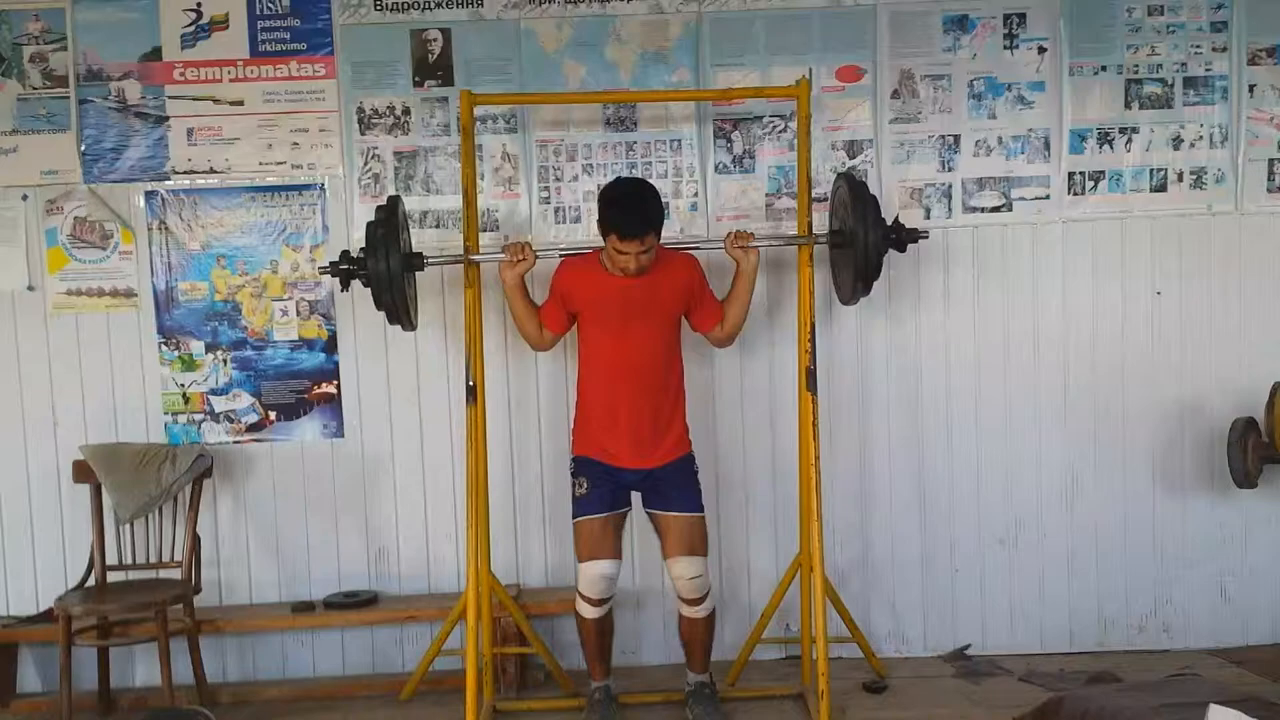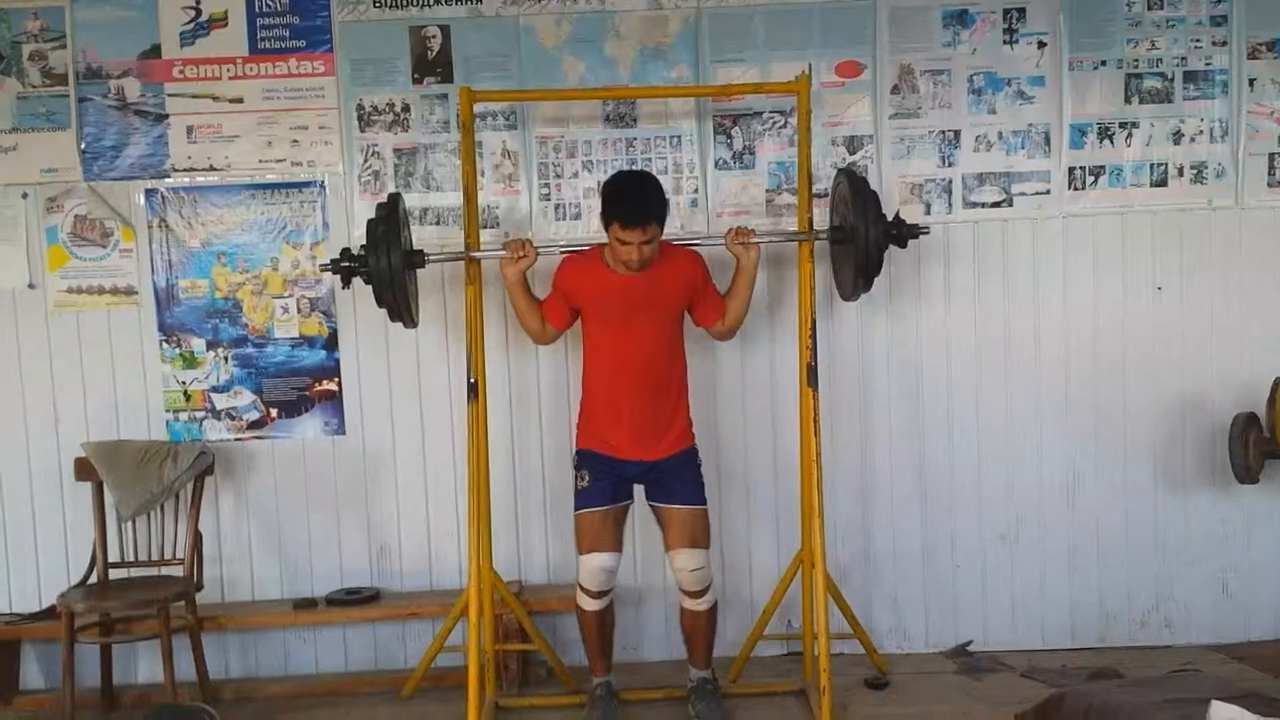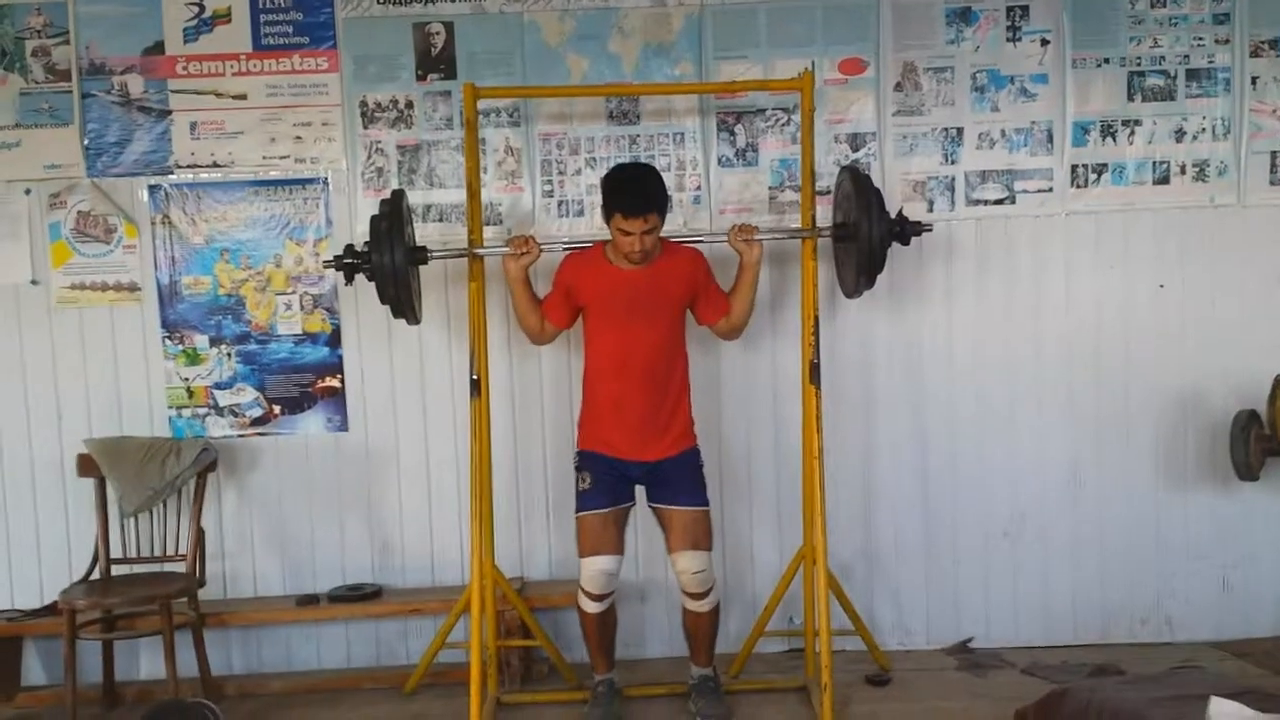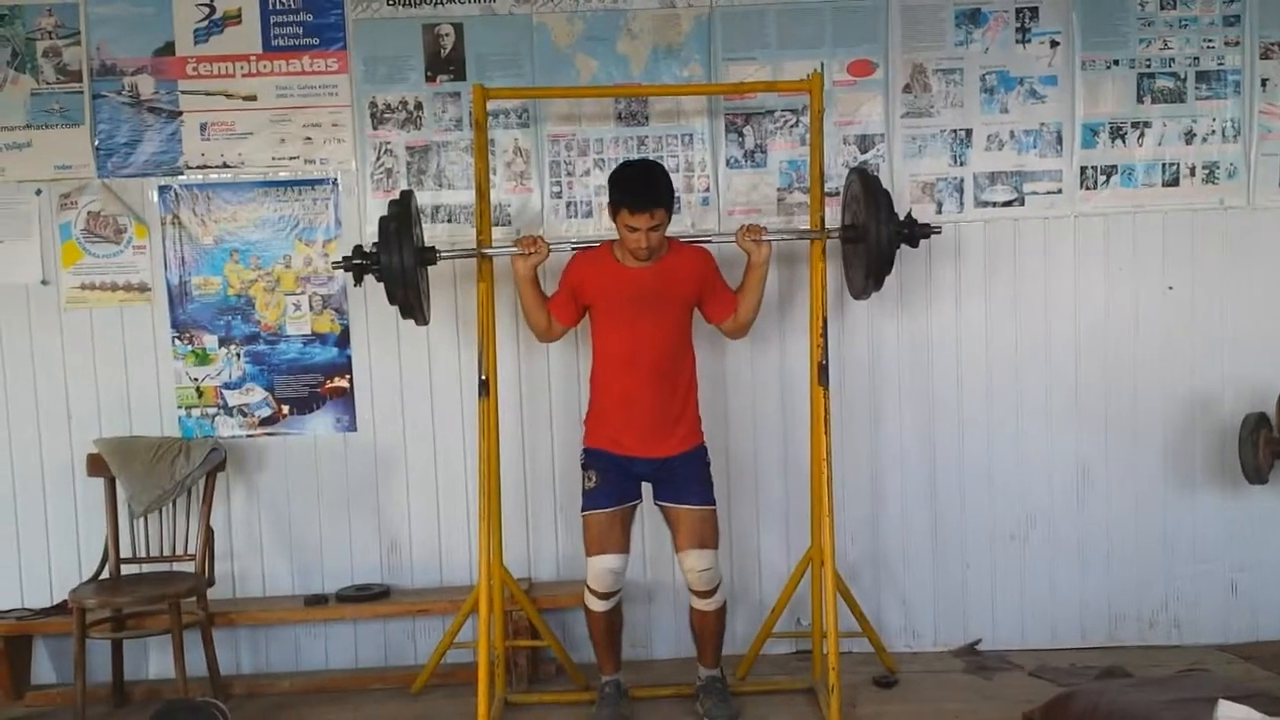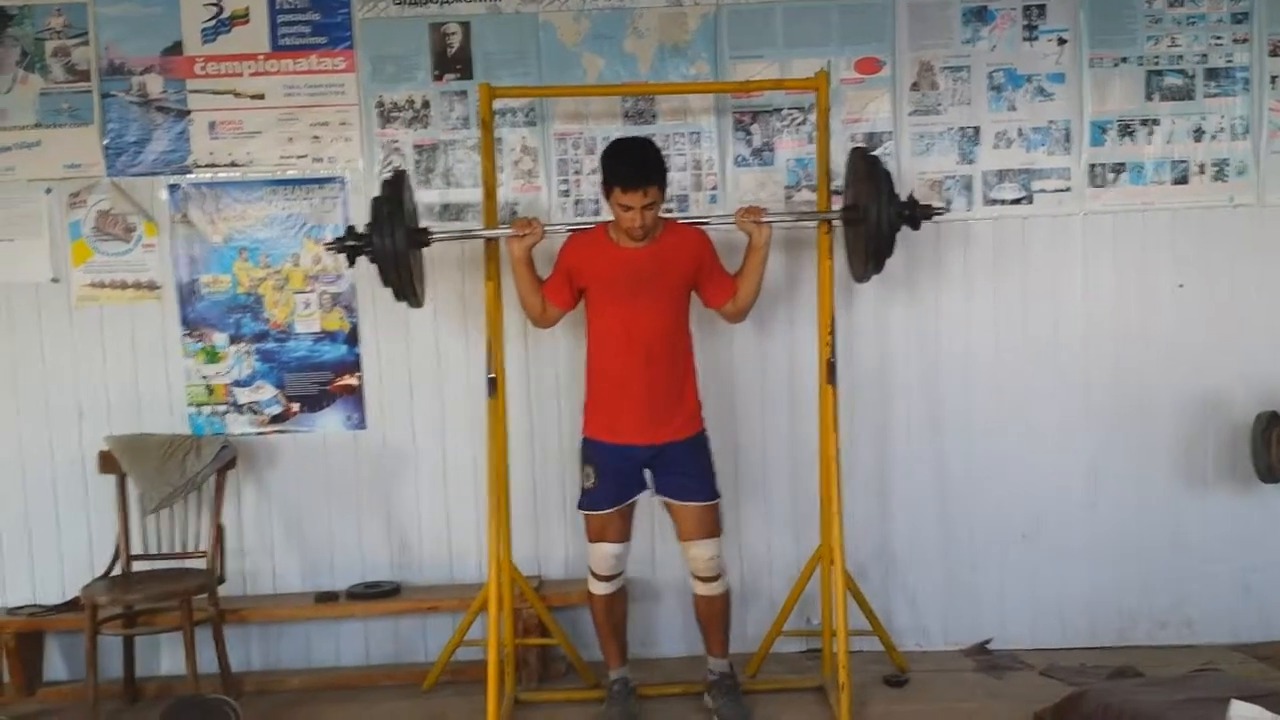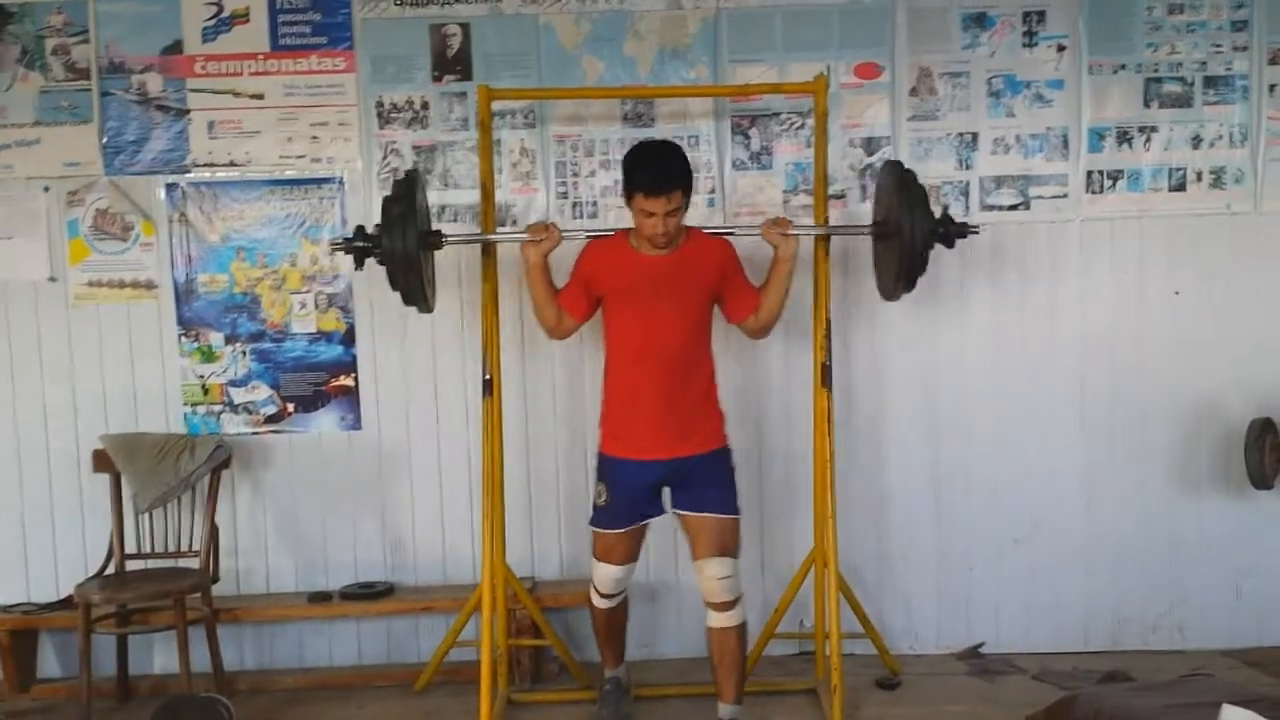
dt=0.5s
person 1, frame 1
left shoulder: (683, 270)
right shoulder: (572, 274)
left elbow: (723, 332)
right elbow: (540, 337)
left wrist: (747, 270)
right wrist: (513, 282)
left hip: (669, 454)
right hip: (598, 457)
left knee: (692, 580)
right knee: (595, 583)
person 1, frame 2
left shoulder: (687, 266)
right shoulder: (576, 271)
left elbow: (724, 326)
right elbow: (543, 330)
left wrist: (747, 266)
right wrist: (515, 279)
left hip: (673, 449)
right hip: (601, 450)
left knee: (695, 572)
right knee: (595, 575)
person 1, frame 3
left shoulder: (688, 264)
right shoulder: (577, 269)
left elbow: (729, 325)
right elbow: (540, 330)
left wrist: (750, 262)
right wrist: (517, 275)
left hip: (674, 449)
right hip: (602, 451)
left knee: (697, 574)
right knee: (596, 578)
person 1, frame 4
left shoulder: (695, 263)
right shoulder: (585, 267)
left elbow: (736, 324)
right elbow: (547, 328)
left wrist: (758, 263)
right wrist: (525, 275)
left hip: (680, 446)
right hip: (608, 448)
left knee: (703, 573)
right knee: (602, 578)
person 1, frame 5
left shoulder: (691, 243)
right shoulder: (581, 249)
left elbow: (735, 307)
right elbow: (542, 313)
left wrist: (758, 243)
right wrist: (520, 256)
left hip: (681, 432)
right hip: (608, 434)
left knee: (707, 560)
right knee: (606, 564)
left ankle: (720, 672)
person 1, frame 6
left shoulder: (716, 254)
right shoulder: (599, 257)
left elbow: (758, 322)
right elbow: (558, 324)
left wrist: (784, 257)
right wrist: (535, 262)
left hip: (703, 448)
right hip: (624, 450)
left knee: (722, 588)
right knee: (609, 580)
